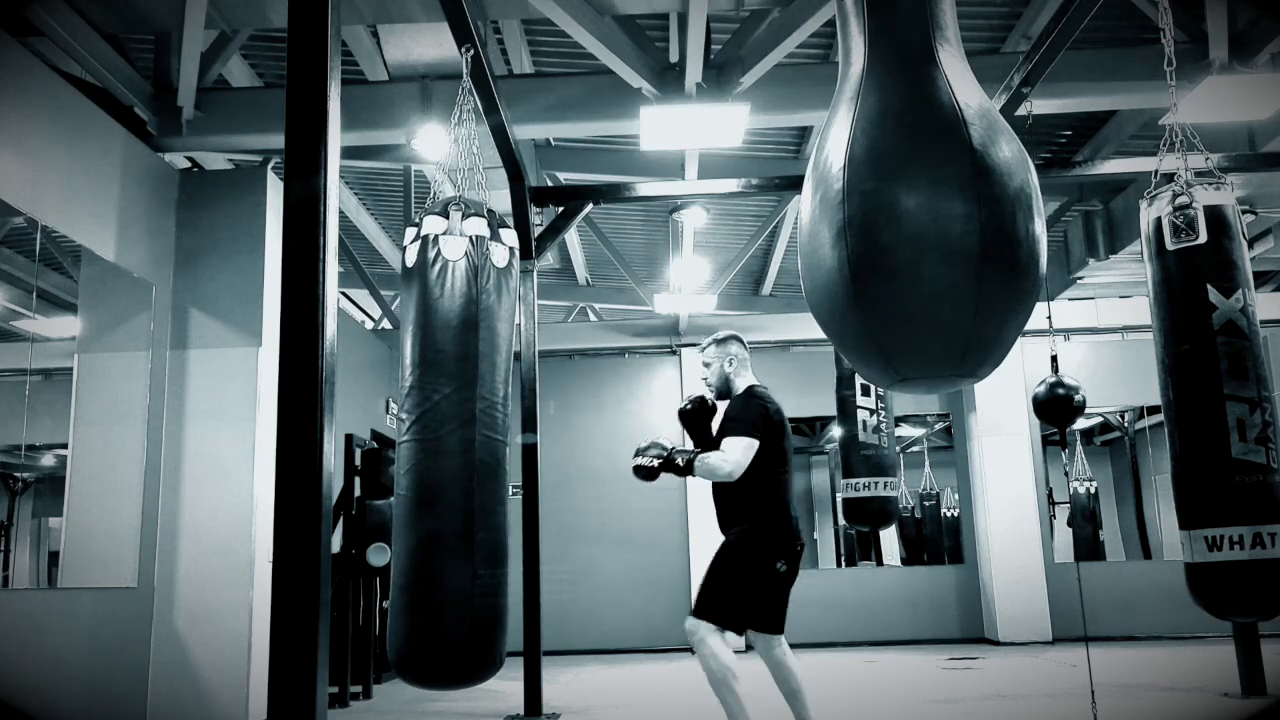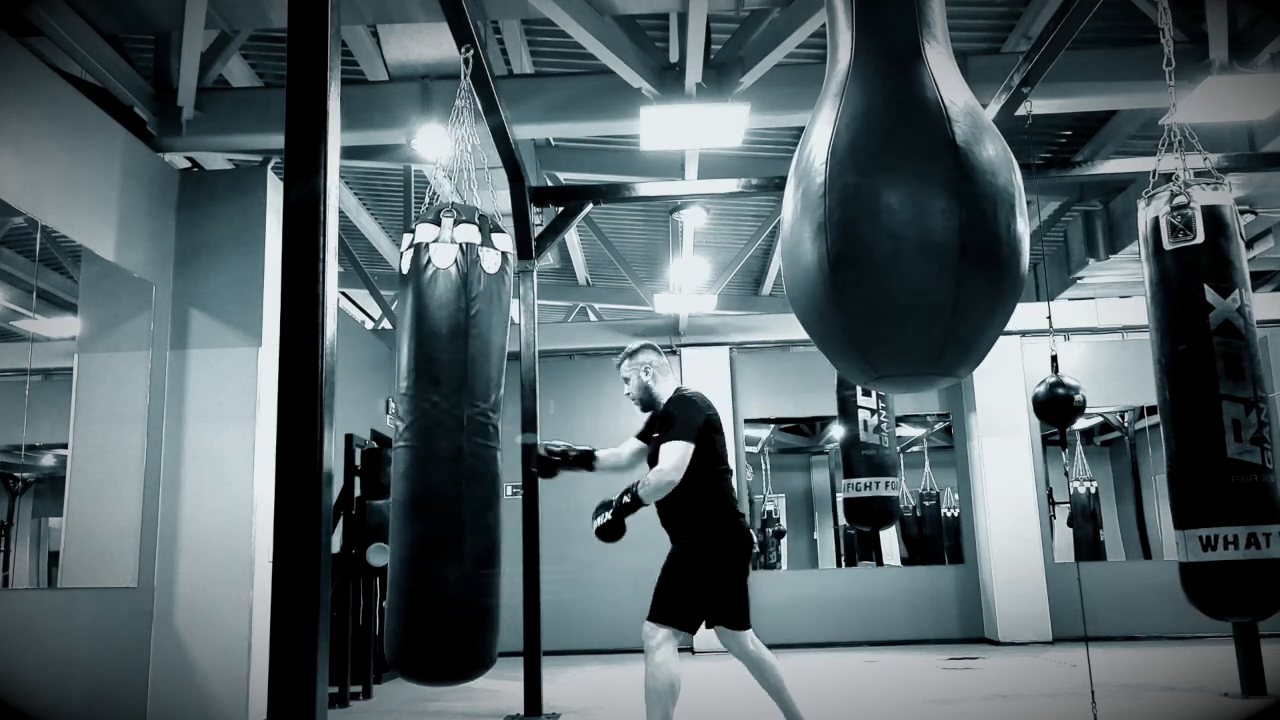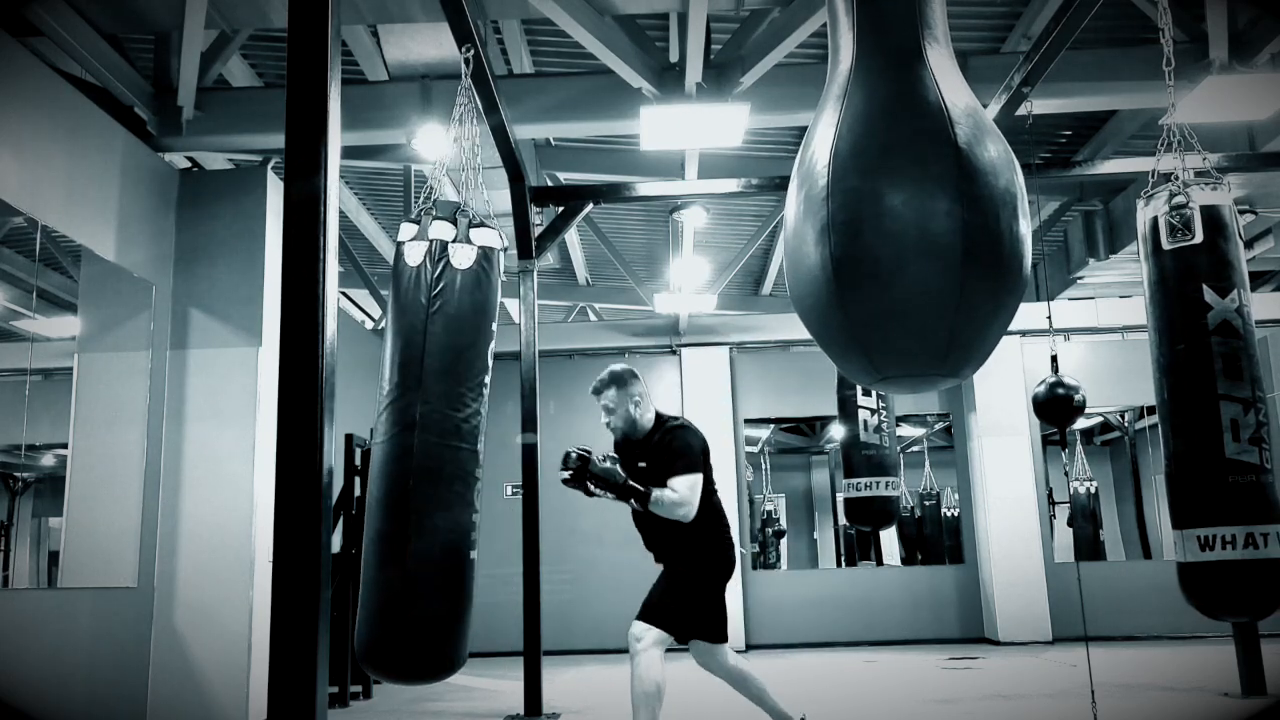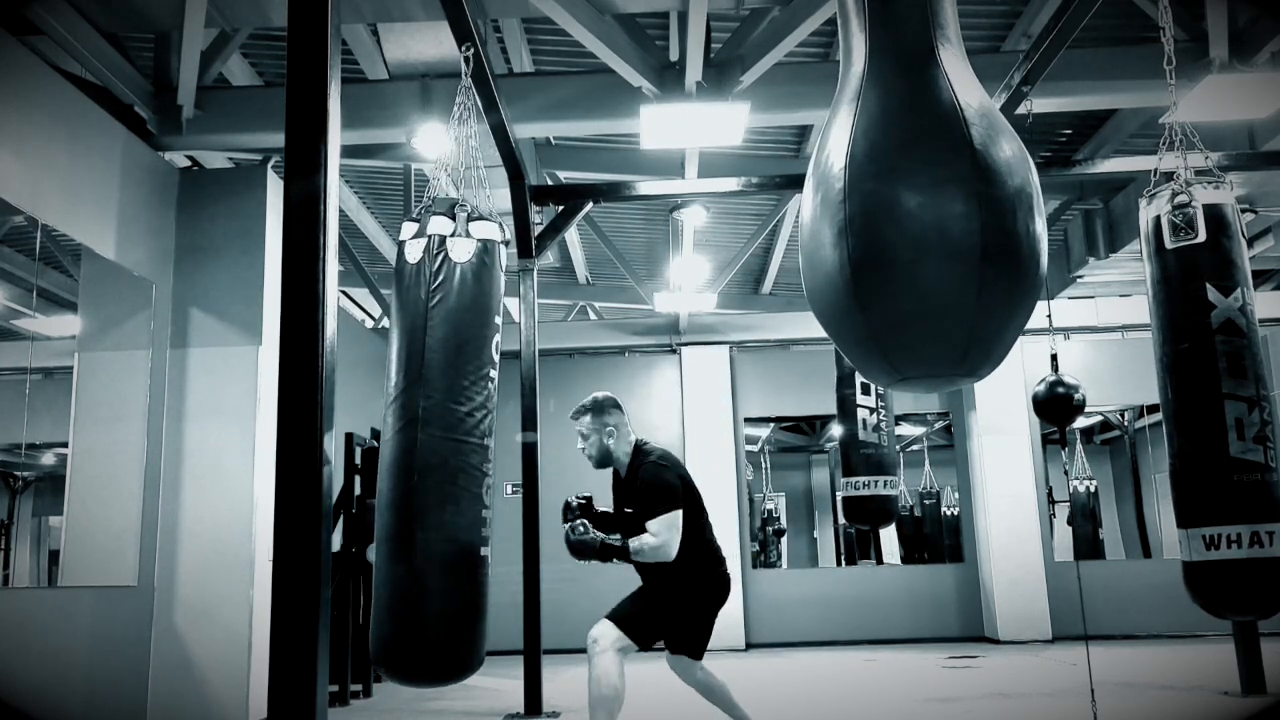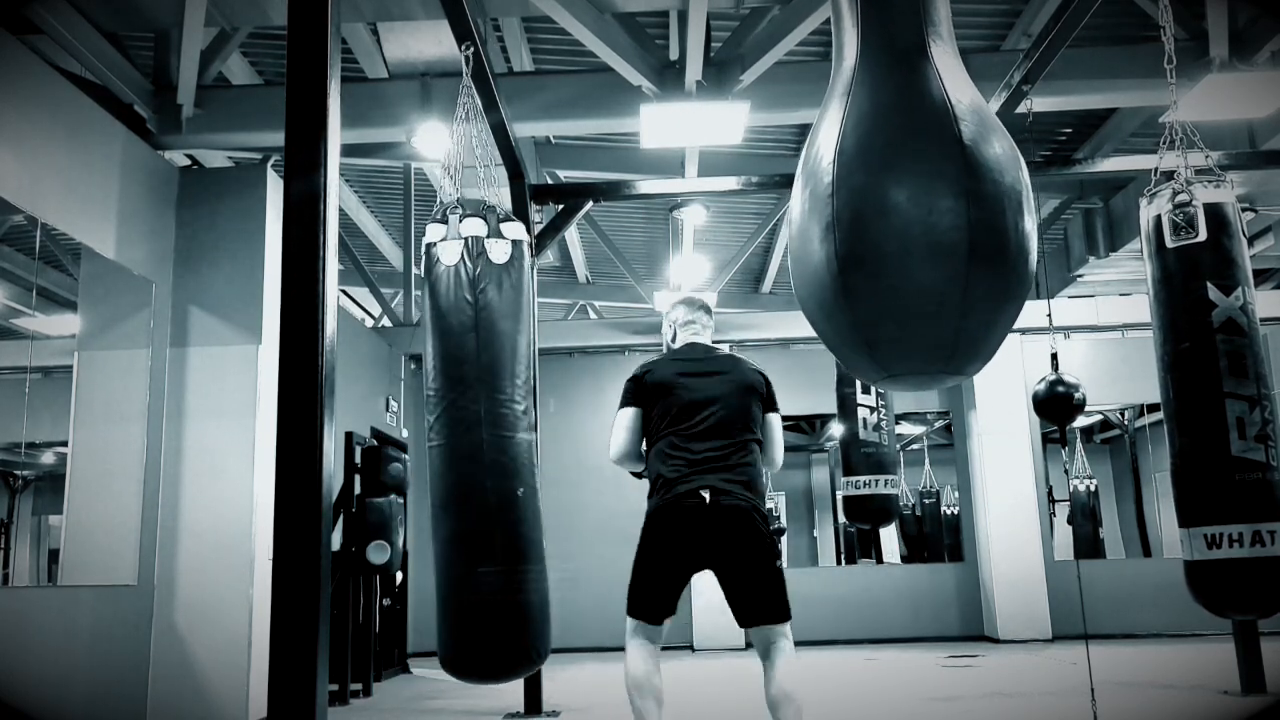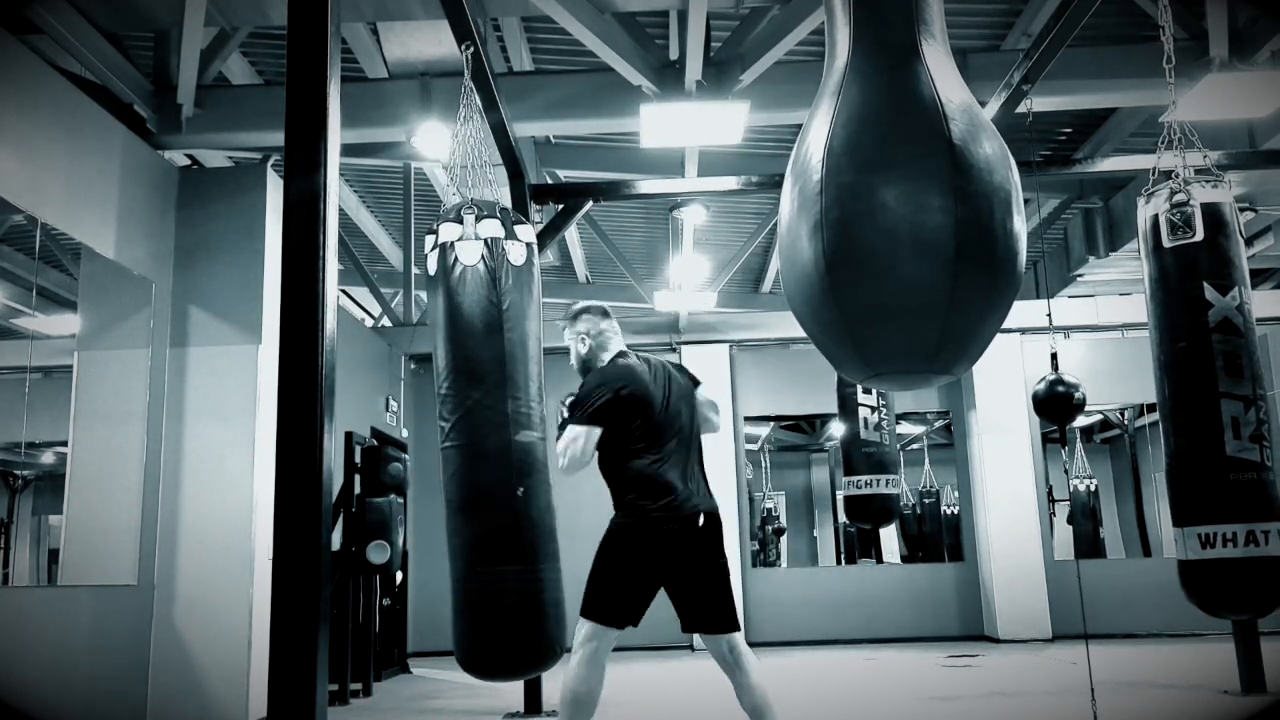
dt=0.7s
person 1, frame 1
left shoulder: (750, 404)
right shoulder: (756, 404)
left elbow: (728, 467)
right elbow: (728, 463)
left wrist: (674, 458)
right wrist: (701, 435)
left hip: (756, 537)
right hip: (780, 541)
left knee: (704, 630)
right knee: (768, 641)
person 1, frame 2
left shoulder: (686, 408)
right shoulder: (664, 415)
left elbow: (667, 475)
right elbow: (626, 457)
left wrist: (621, 504)
right wrist: (575, 457)
left hip: (708, 541)
right hip: (722, 541)
left knee: (658, 636)
right knee: (737, 638)
person 1, frame 3
left shoulder: (678, 435)
right shoulder: (625, 441)
left elbow: (684, 508)
right elbow: (613, 490)
left wrist: (624, 487)
right wrist: (585, 475)
left hip: (703, 555)
right hip: (682, 559)
left knee: (643, 639)
right knee: (714, 657)
person 1, frame 4
left shoulder: (653, 469)
right shoulder: (628, 468)
left elbow: (663, 547)
right elbow: (638, 523)
left wrist: (600, 546)
right wrist: (595, 517)
left hip: (692, 582)
right hip: (695, 580)
left knee: (603, 641)
right knee: (686, 665)
person 1, frame 5
left shoulder: (649, 374)
right shoulder: (752, 375)
left elbow: (620, 453)
right elbow: (774, 458)
left hip: (673, 512)
right hip: (744, 514)
left knee: (642, 637)
right knee: (776, 647)
person 1, frame 6
left shoulder: (603, 382)
right shoulder: (669, 371)
left elbow: (571, 459)
right elbow: (712, 419)
left wrist: (567, 424)
left hip: (645, 524)
right hip: (699, 523)
left knee: (590, 644)
right knee: (730, 649)
